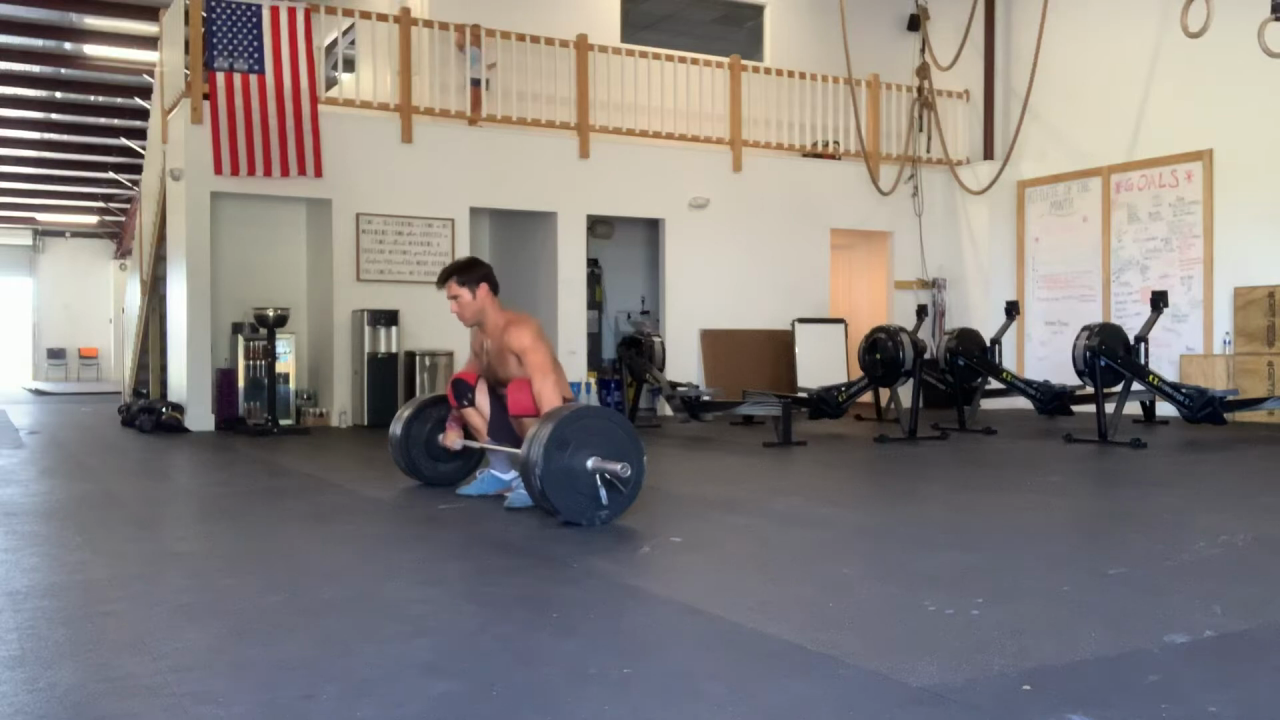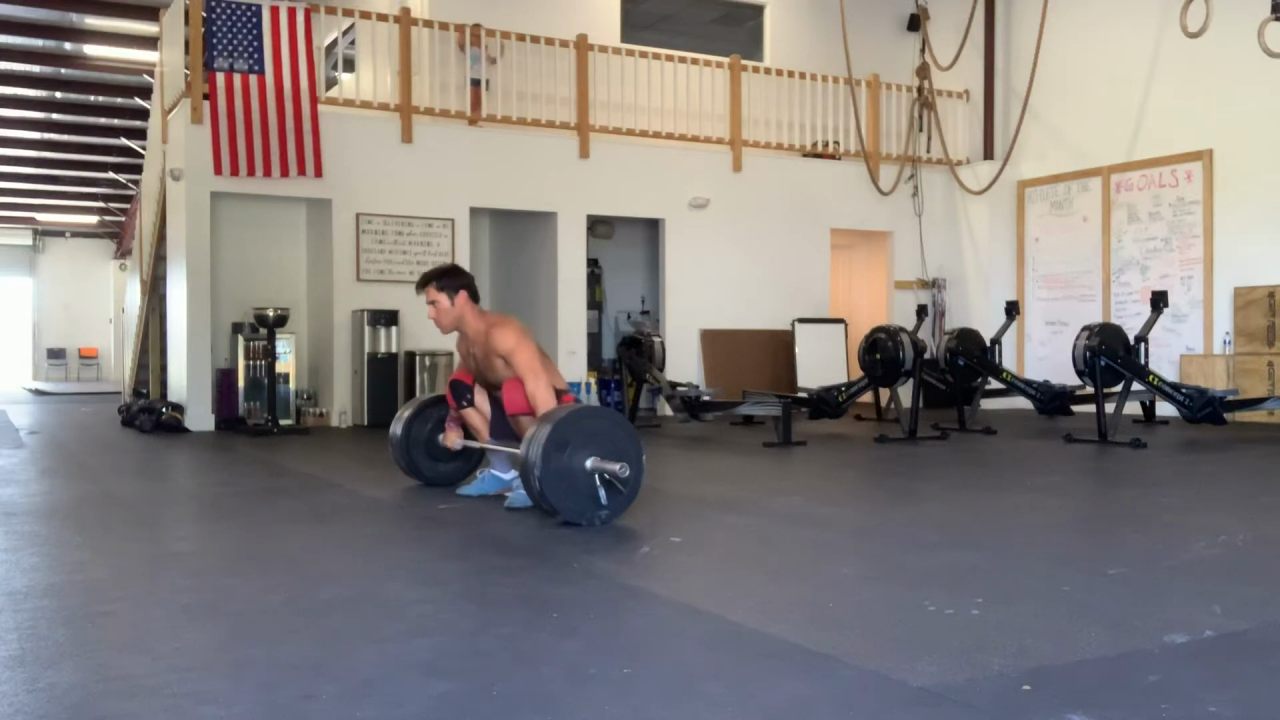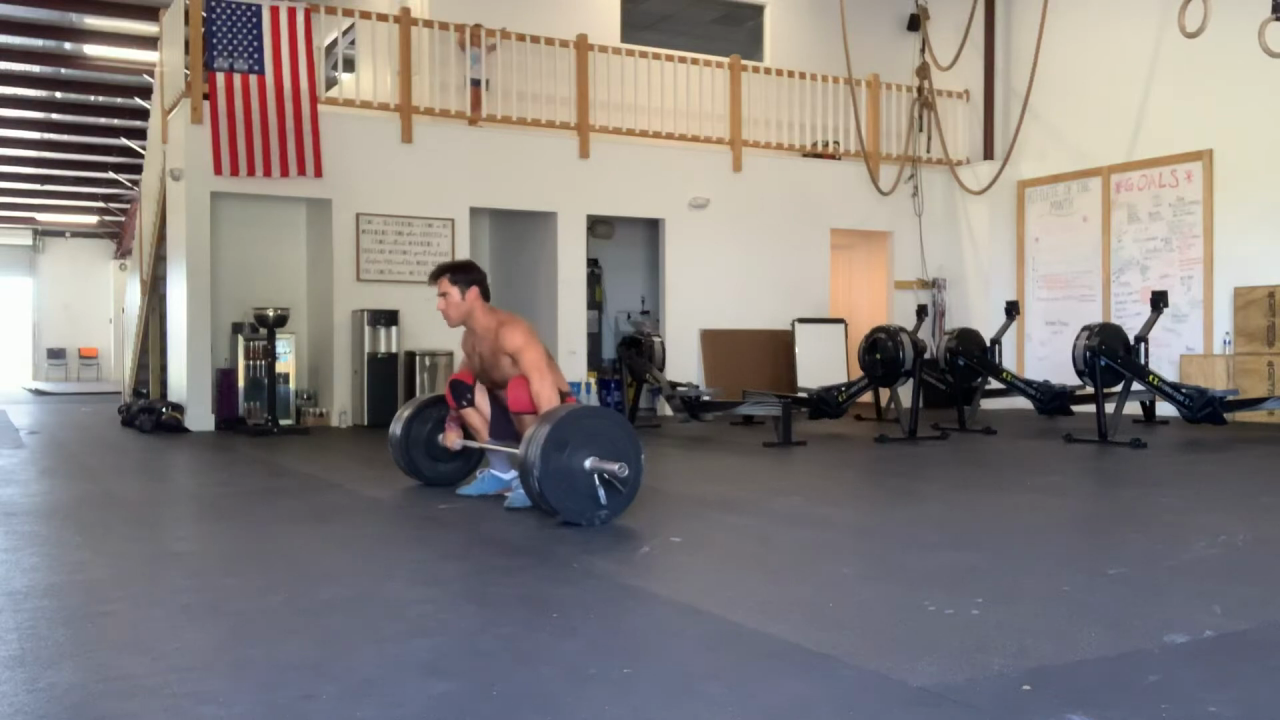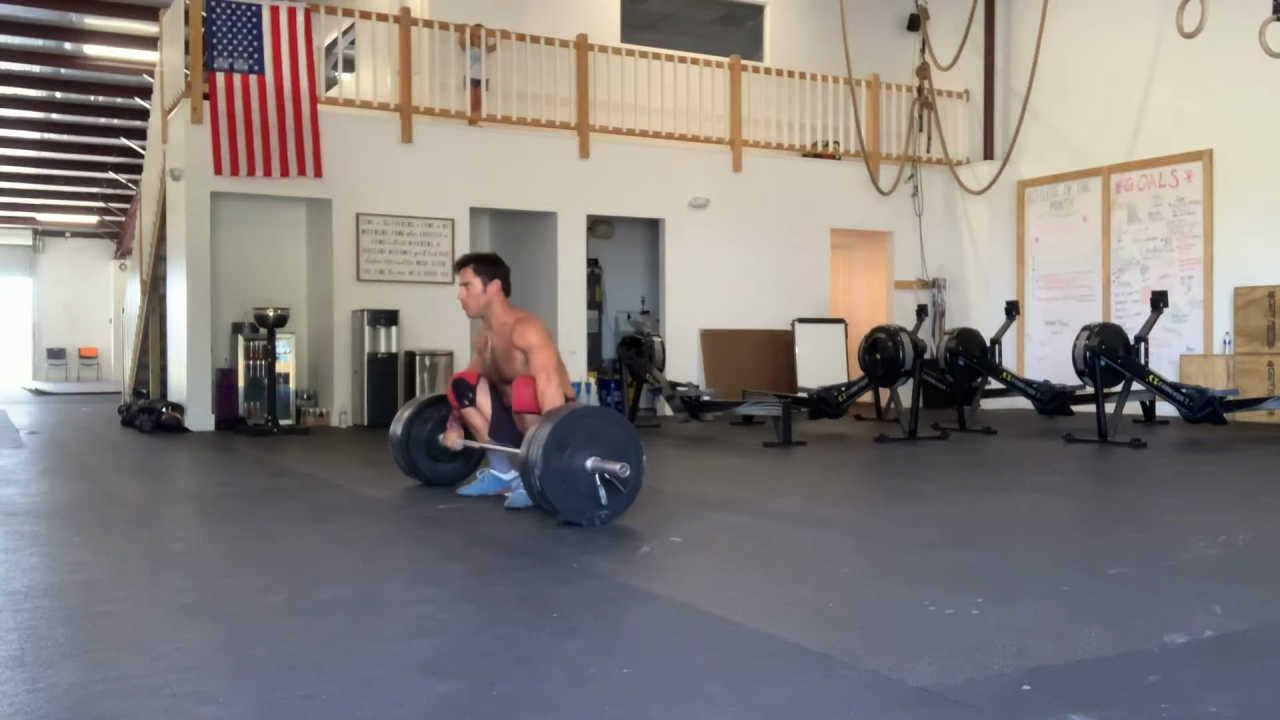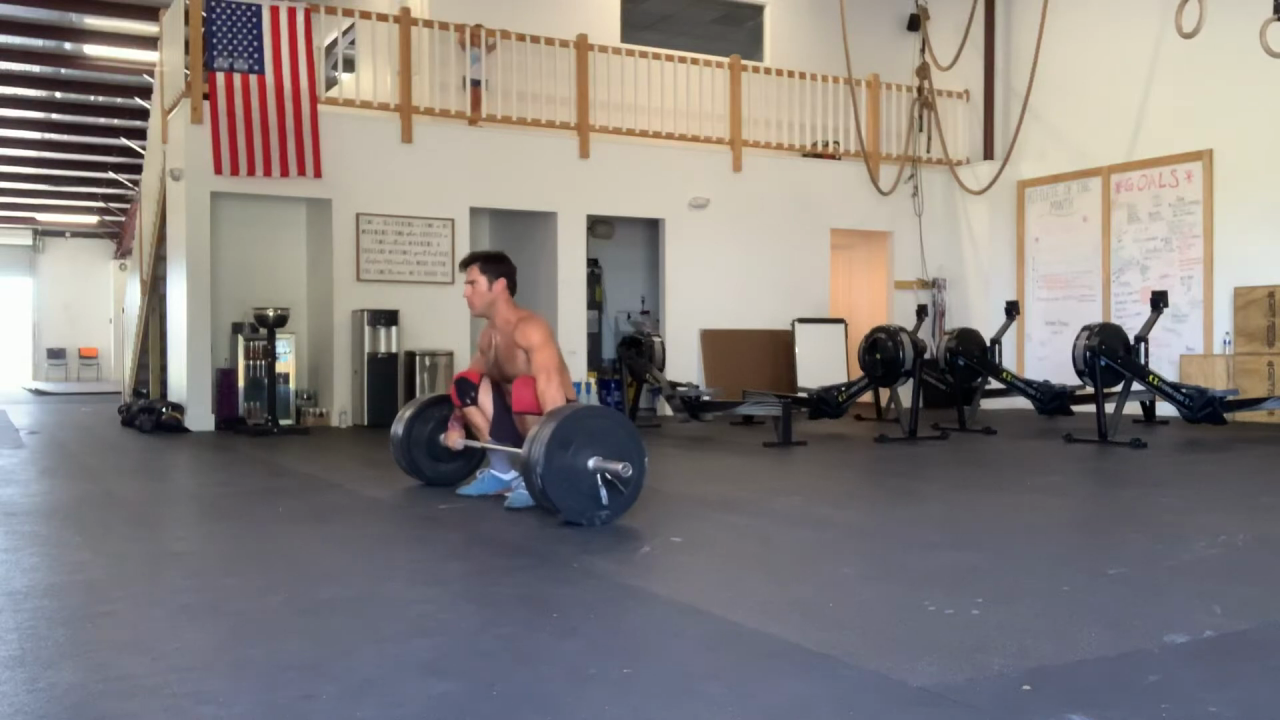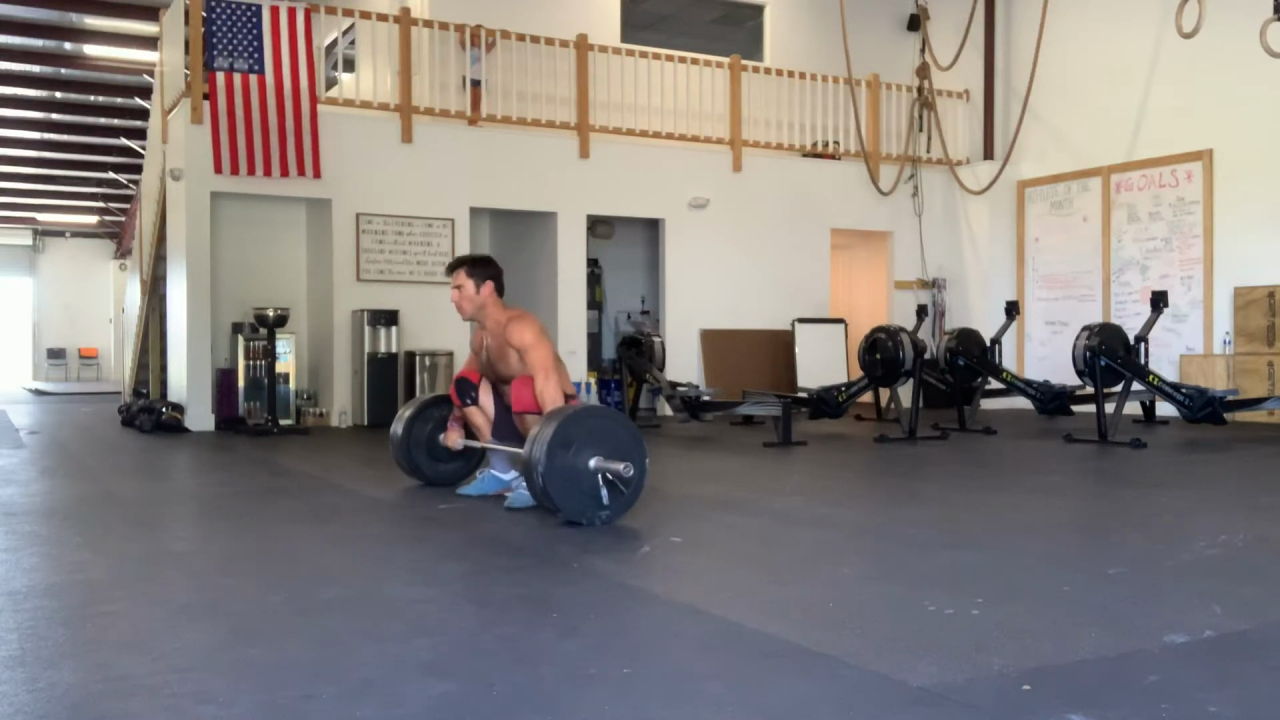
dt=0.3s
person 1, frame 1
left shoulder: (518, 330)
right shoulder: (480, 337)
left elbow: (545, 384)
right elbow: (469, 378)
right wrist: (454, 424)
right hip: (521, 422)
left knee: (520, 392)
right knee: (462, 385)
right ankle: (503, 472)
person 1, frame 2
left shoulder: (501, 332)
right shoulder: (465, 341)
left elbow: (539, 384)
right elbow: (465, 381)
right wrist: (453, 425)
left knee: (514, 391)
right knee: (459, 386)
right ankle: (503, 473)
person 1, frame 3
left shoulder: (510, 330)
right shoulder: (471, 339)
left elbow: (543, 383)
right elbow: (466, 377)
right wrist: (453, 424)
right hip: (520, 417)
left knee: (519, 390)
right knee: (459, 387)
right ankle: (503, 472)
person 1, frame 4
left shoulder: (526, 328)
right shoulder: (484, 336)
left elbow: (549, 383)
right elbow: (472, 379)
right wrist: (455, 424)
right hip: (522, 421)
left knee: (523, 388)
right knee: (462, 385)
right ankle: (503, 473)
person 1, frame 5
left shoulder: (529, 327)
right shoulder: (489, 334)
left elbow: (549, 384)
right elbow: (473, 378)
right wrist: (456, 424)
right hip: (523, 420)
left knee: (524, 389)
right knee: (465, 384)
right ankle: (503, 473)
person 1, frame 6
left shoulder: (519, 327)
right shoulder: (481, 335)
left elbow: (547, 381)
right elbow: (468, 379)
right wrist: (455, 424)
left knee: (523, 389)
right knee: (464, 385)
right ankle: (503, 472)
